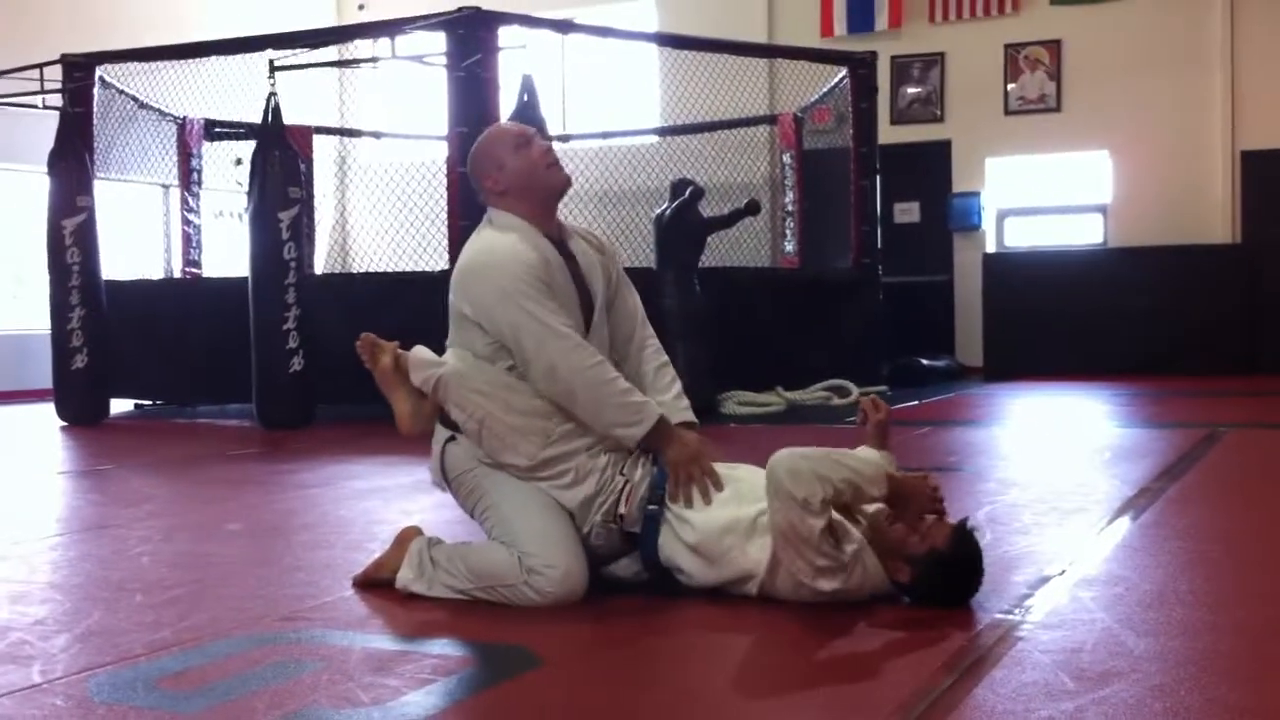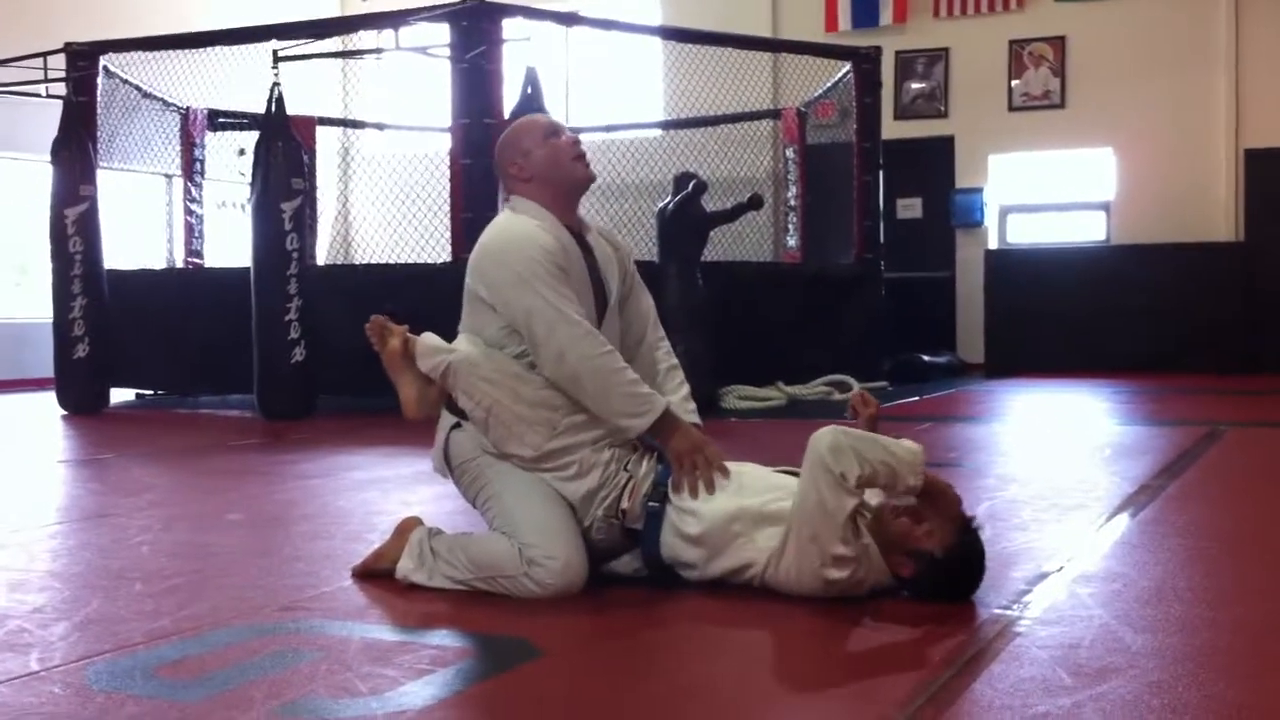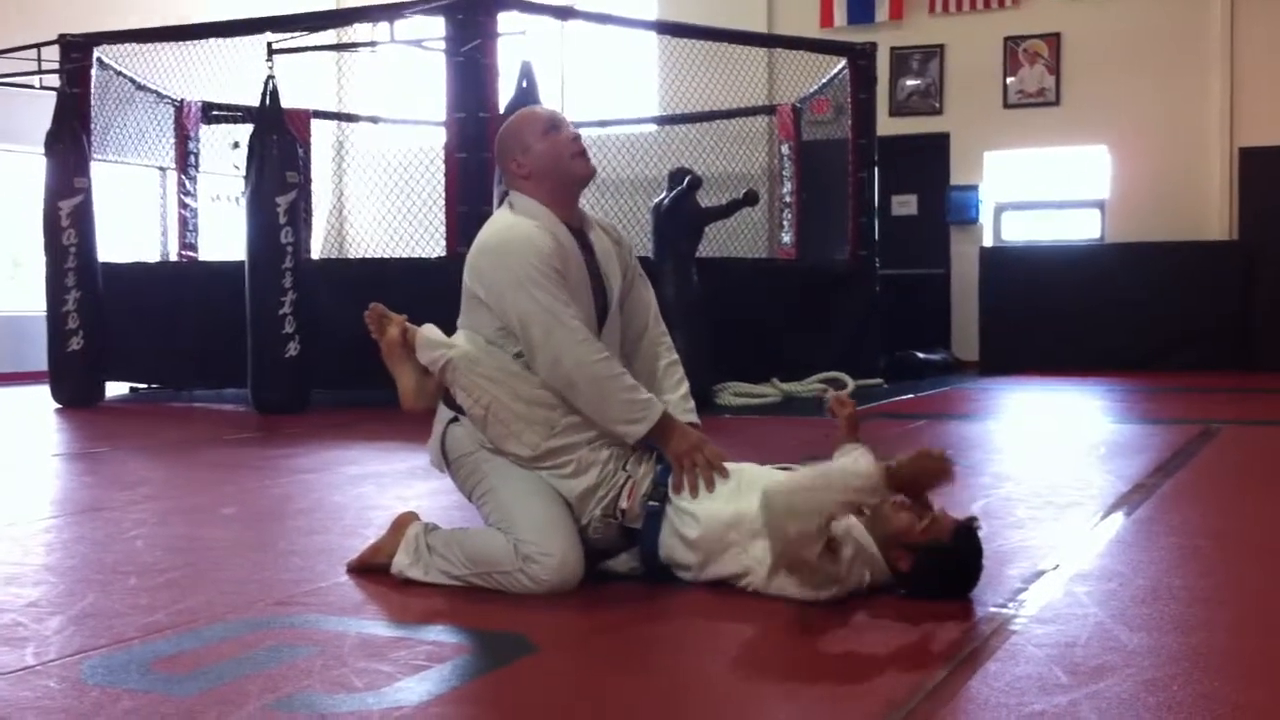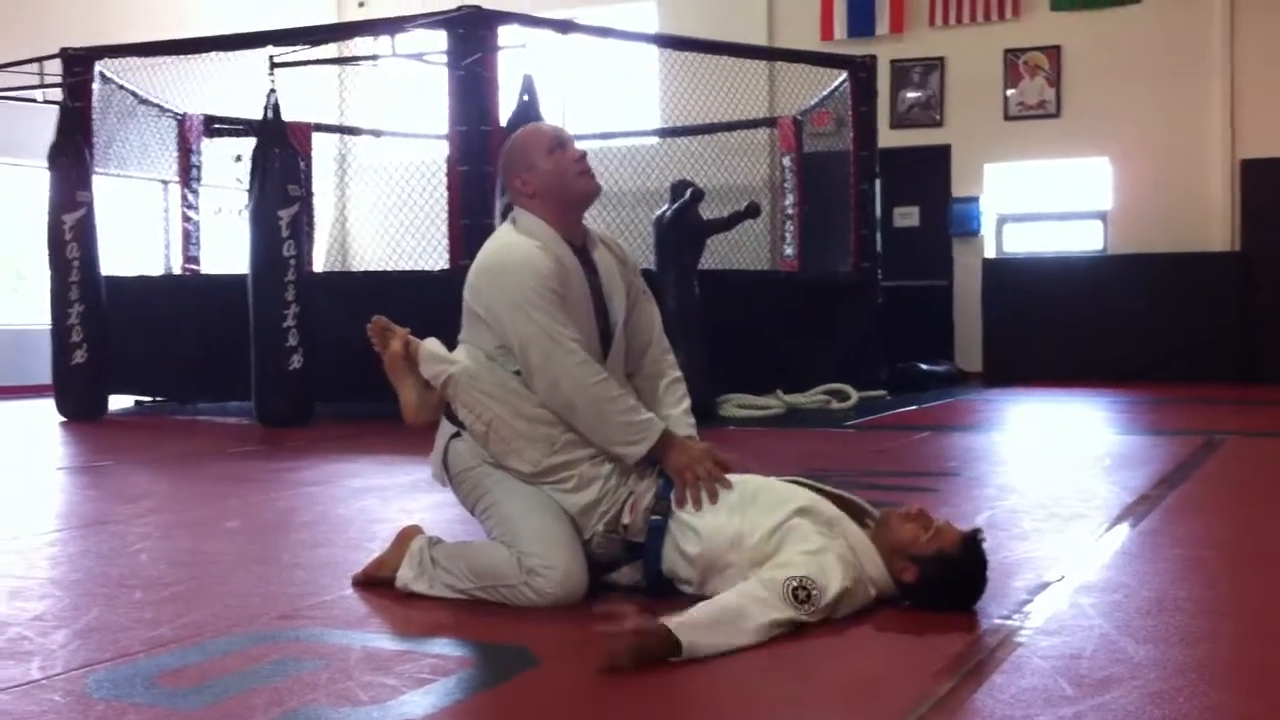
dt=0.4s
person 1, frame 1
left shoulder: (829, 572)
right shoulder: (869, 542)
left elbow: (789, 472)
left wrist: (889, 484)
right wrist: (879, 448)
left hip: (629, 508)
left knee: (506, 405)
left ankle: (417, 373)
person 1, frame 2
left shoulder: (834, 566)
right shoulder: (874, 535)
left elbow: (830, 450)
left wrist: (921, 474)
right wrist: (876, 439)
left hip: (628, 500)
right hip: (667, 478)
left knee: (534, 411)
left ankle: (424, 356)
person 1, frame 3
left shoulder: (834, 571)
right shoulder: (868, 533)
left elbow: (784, 505)
left wrist: (891, 473)
right wrist: (854, 441)
left hip: (624, 500)
right hip: (661, 475)
left ankle: (423, 346)
person 1, frame 4
left shoulder: (836, 576)
right shoulder: (872, 538)
left elbow: (752, 607)
left wrist: (664, 637)
left hip: (632, 515)
right hip: (668, 488)
left knee: (522, 418)
left ankle: (426, 359)
person 2, frame 1
left shoulder: (589, 248)
right shoulder: (496, 259)
left elbow: (637, 343)
right elbow: (567, 370)
left wrist: (680, 425)
right wrist: (660, 434)
left hip: (574, 445)
right hip: (492, 452)
right knee: (556, 577)
right ankle: (416, 557)
person 2, frame 2
left shoulder: (605, 247)
right shoulder: (515, 243)
left elbow: (648, 344)
right elbow: (577, 358)
left wrist: (686, 423)
right wrist: (666, 425)
left hip: (572, 437)
right hip: (495, 439)
right knee: (556, 569)
right ankle: (418, 548)
person 2, frame 3
left shoulder: (606, 241)
right shoulder: (513, 242)
left elbow: (648, 341)
right elbow: (573, 362)
left wrist: (684, 424)
right wrist: (664, 429)
right knee: (554, 565)
right ankle: (414, 543)
person 2, frame 4
left shoulder: (610, 257)
right shoulder: (514, 262)
left elbow: (651, 357)
right elbow: (570, 383)
left wrist: (685, 438)
right wrist: (663, 446)
right knee: (556, 578)
right ankle: (419, 556)
person 3, frame 1
left shoulder: (682, 218)
right shoulder: (666, 217)
left elbow: (720, 222)
left wrist: (743, 211)
right wrist: (689, 197)
left hip: (684, 286)
right hip: (674, 289)
left knee: (692, 343)
right knee: (684, 345)
left ankle: (699, 400)
right ankle: (694, 401)
person 3, frame 2
left shoulder: (688, 213)
right shoulder: (668, 211)
left elbow: (715, 217)
left wrist: (744, 206)
right wrist: (693, 191)
left hip: (686, 280)
right hip: (675, 282)
left knee: (693, 338)
right knee: (684, 340)
left ankle: (697, 395)
right ankle: (686, 398)
person 3, frame 3
left shoulder: (686, 209)
right shoulder: (663, 207)
left elbow: (716, 213)
left wrist: (740, 202)
right wrist: (687, 187)
left hip: (682, 276)
right hip: (671, 279)
left knee: (693, 335)
right knee: (681, 336)
left ankle: (695, 391)
person 3, frame 4
left shoulder: (688, 221)
right shoulder: (665, 219)
left elbow: (718, 225)
left wrist: (742, 214)
right wrist: (689, 200)
left hip: (684, 288)
right hip: (673, 290)
left knee: (692, 347)
right knee: (684, 348)
left ankle: (698, 404)
right ankle: (691, 406)
